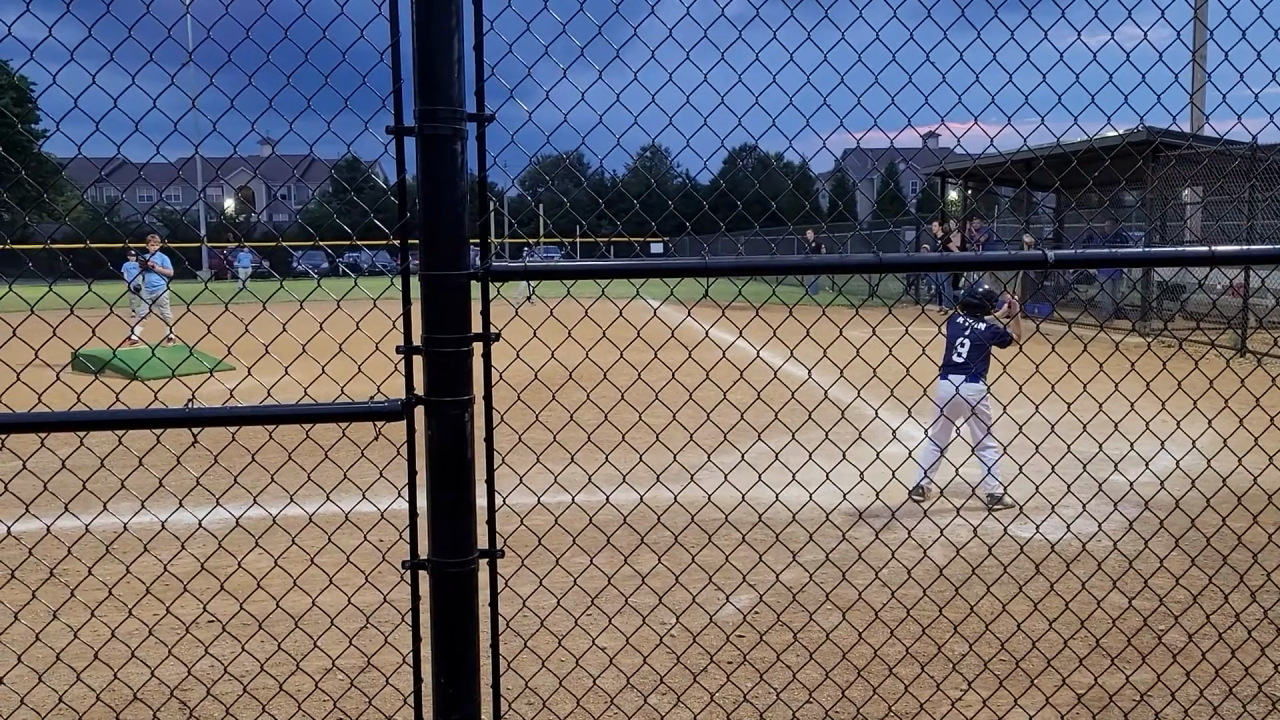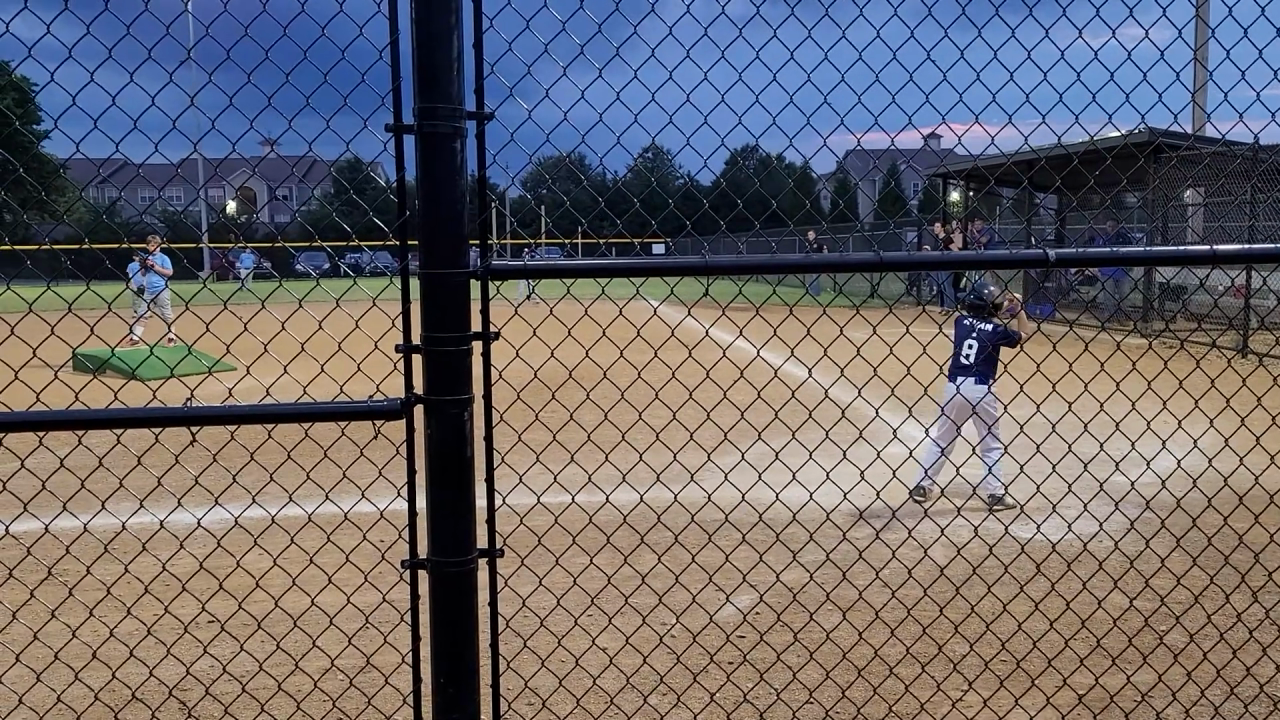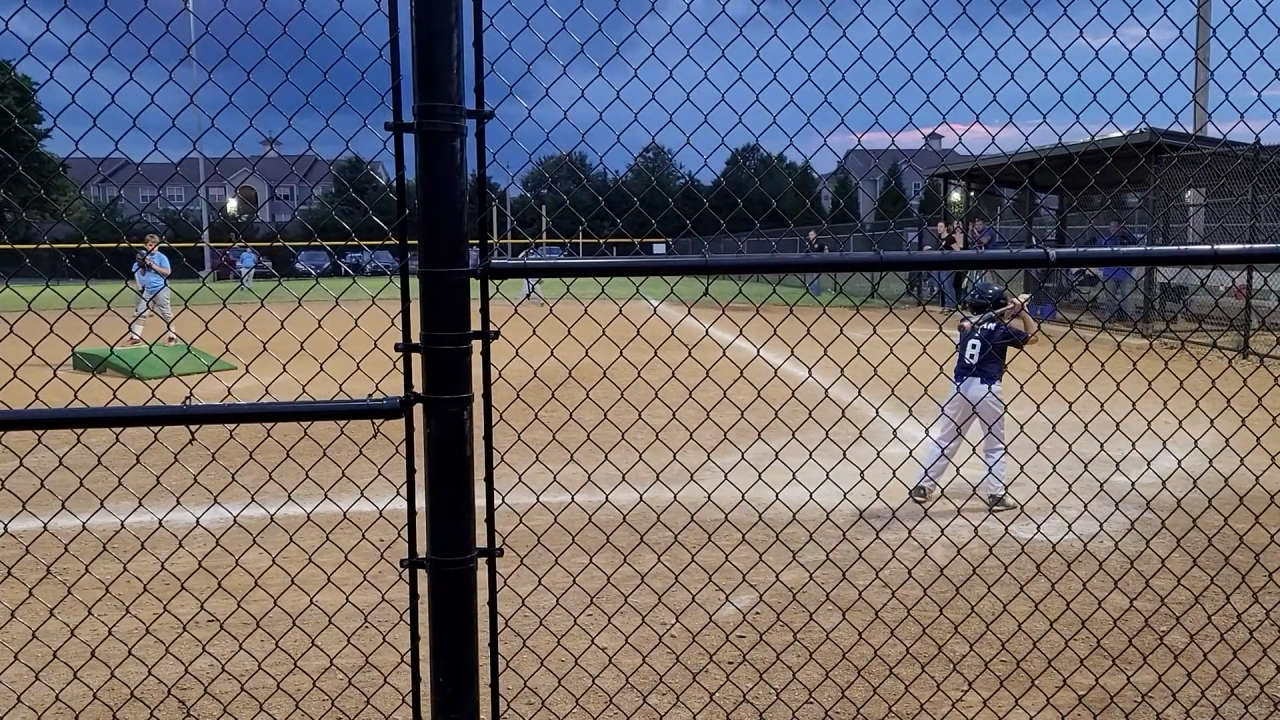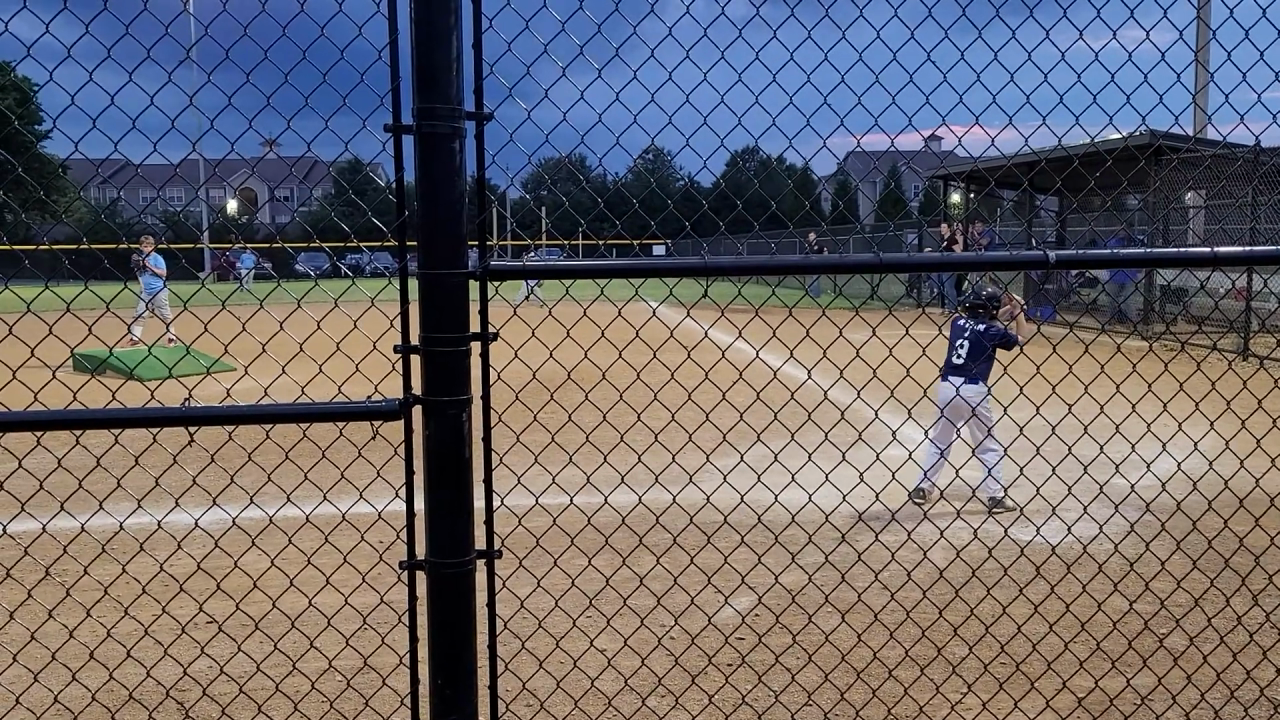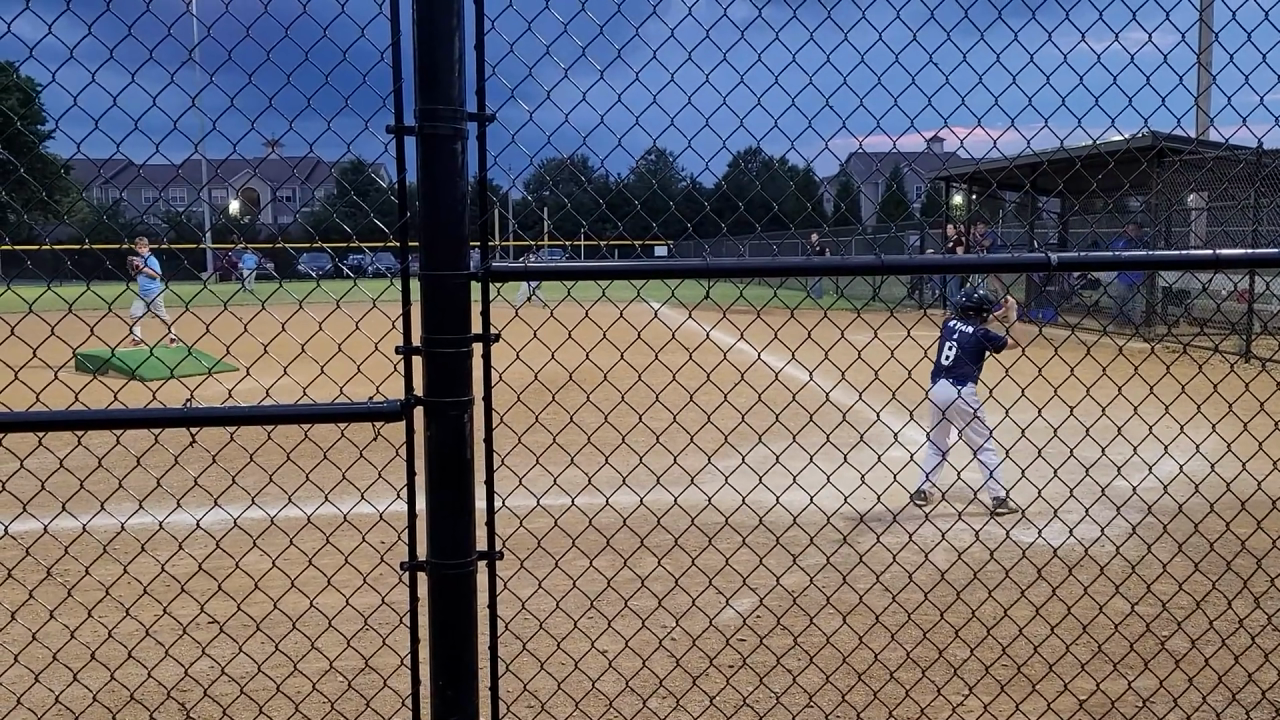
dt=0.3s
person 1, frame 1
left shoulder: (954, 320)
right shoulder: (990, 329)
right elbow: (1016, 338)
left wrist: (1003, 312)
right wrist: (1015, 311)
left hip: (946, 384)
right hip: (973, 387)
left knee: (936, 439)
right knee: (986, 443)
left ankle: (921, 486)
right ankle: (994, 494)
person 1, frame 2
left shoulder: (961, 321)
right shoulder: (997, 330)
right elbow: (1025, 335)
left wrist: (1006, 306)
right wrist: (1018, 308)
left hip: (954, 386)
right hip: (981, 389)
left knee: (939, 439)
right knee: (991, 445)
left ankle: (923, 487)
right ankle: (996, 494)
person 1, frame 3
left shoulder: (967, 323)
right shoulder: (1001, 330)
right elbow: (1033, 336)
left wrist: (1012, 309)
right wrist: (1022, 310)
left hip: (960, 386)
right hip: (986, 389)
left knee: (943, 440)
right knee: (995, 445)
left ankle: (923, 487)
right ankle: (997, 495)
person 1, frame 4
left shoulder: (957, 322)
right shoulder: (992, 331)
right elbow: (1023, 339)
left wrist: (1008, 310)
right wrist: (1019, 311)
left hip: (947, 385)
right hip: (973, 390)
left knee: (939, 441)
right knee: (988, 446)
left ankle: (922, 489)
right ankle: (995, 497)
person 1, frame 5
left shoulder: (949, 323)
right shoulder: (981, 334)
right elbow: (1014, 342)
left wrist: (1001, 313)
right wrist: (1011, 314)
left hip: (938, 387)
right hip: (962, 391)
left knee: (936, 443)
right knee: (984, 446)
left ankle: (924, 490)
right ankle: (999, 497)
